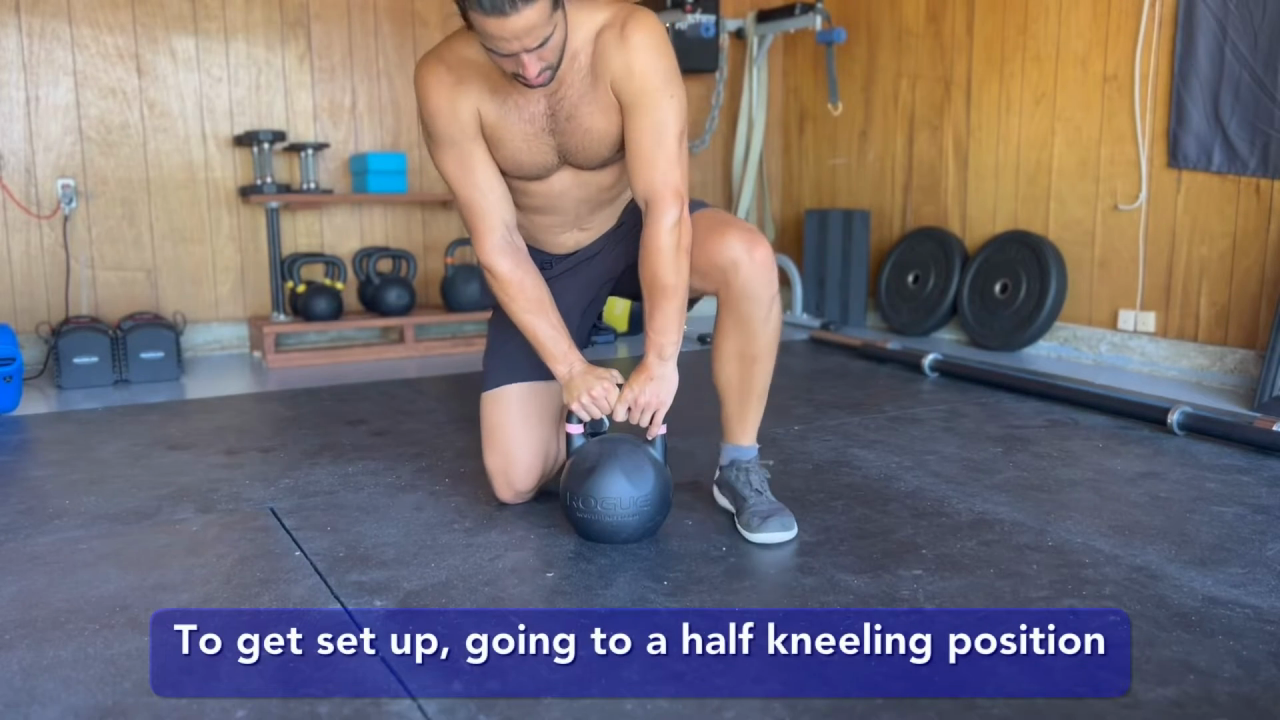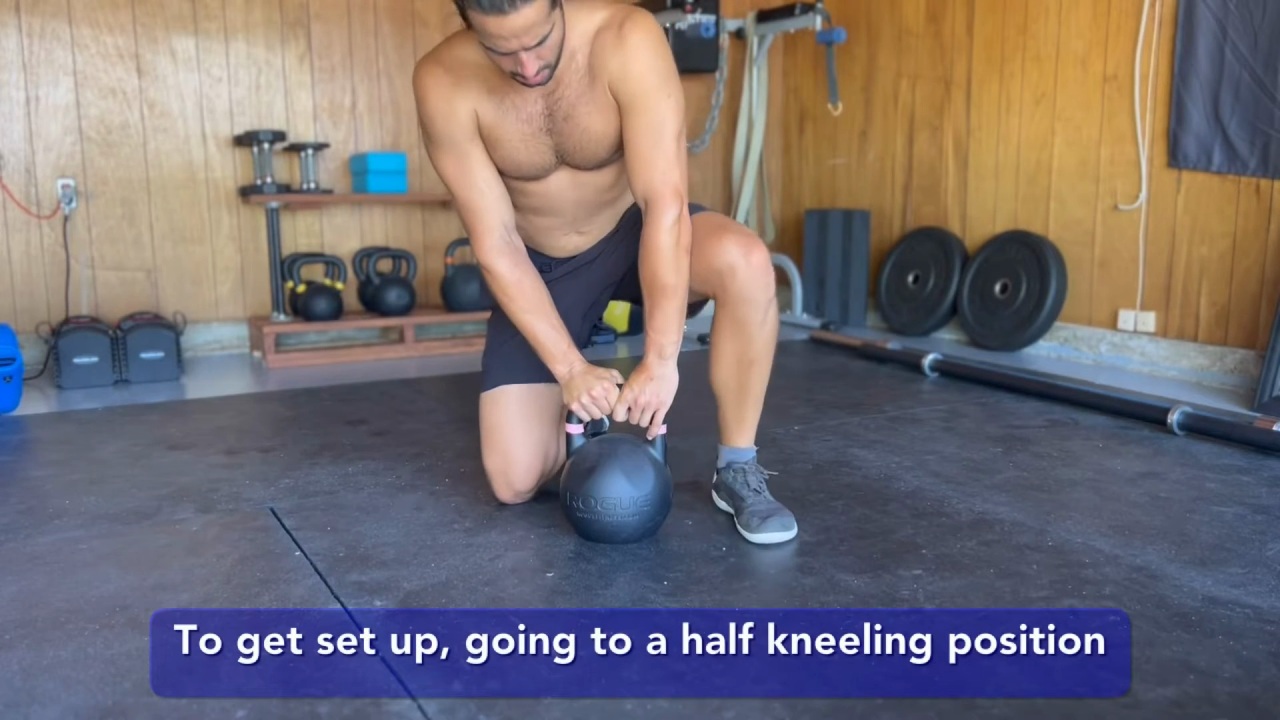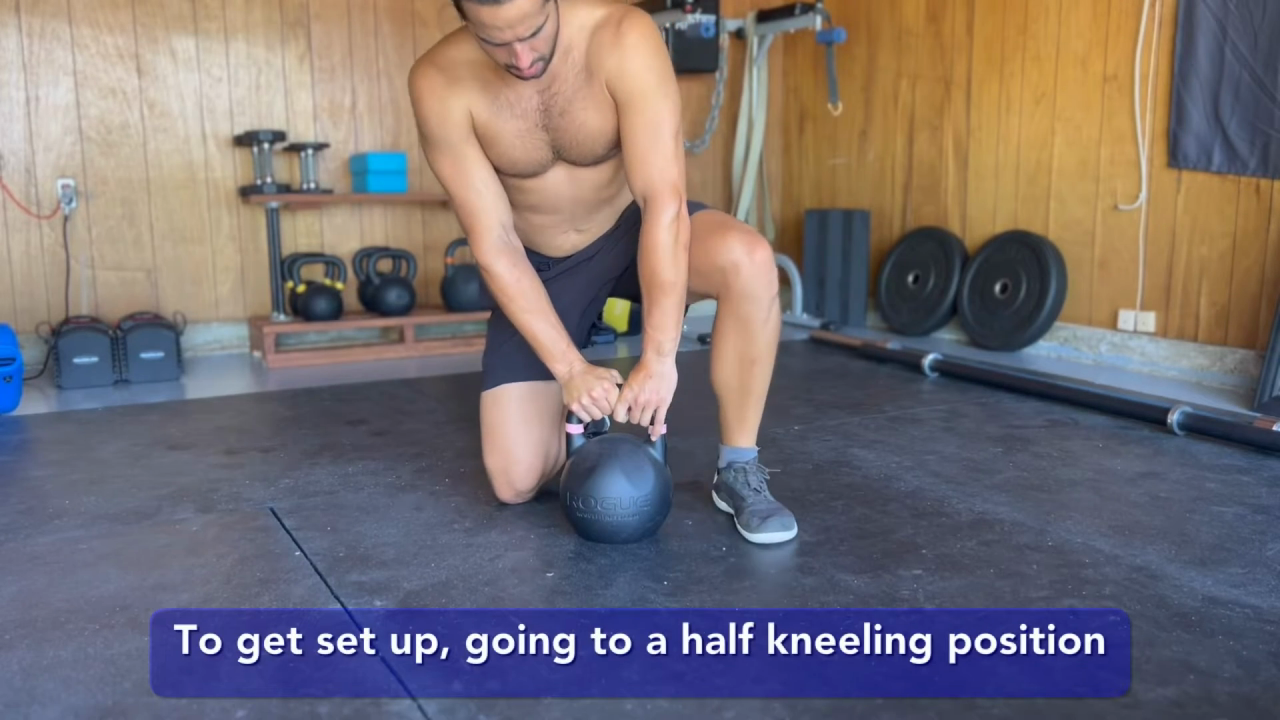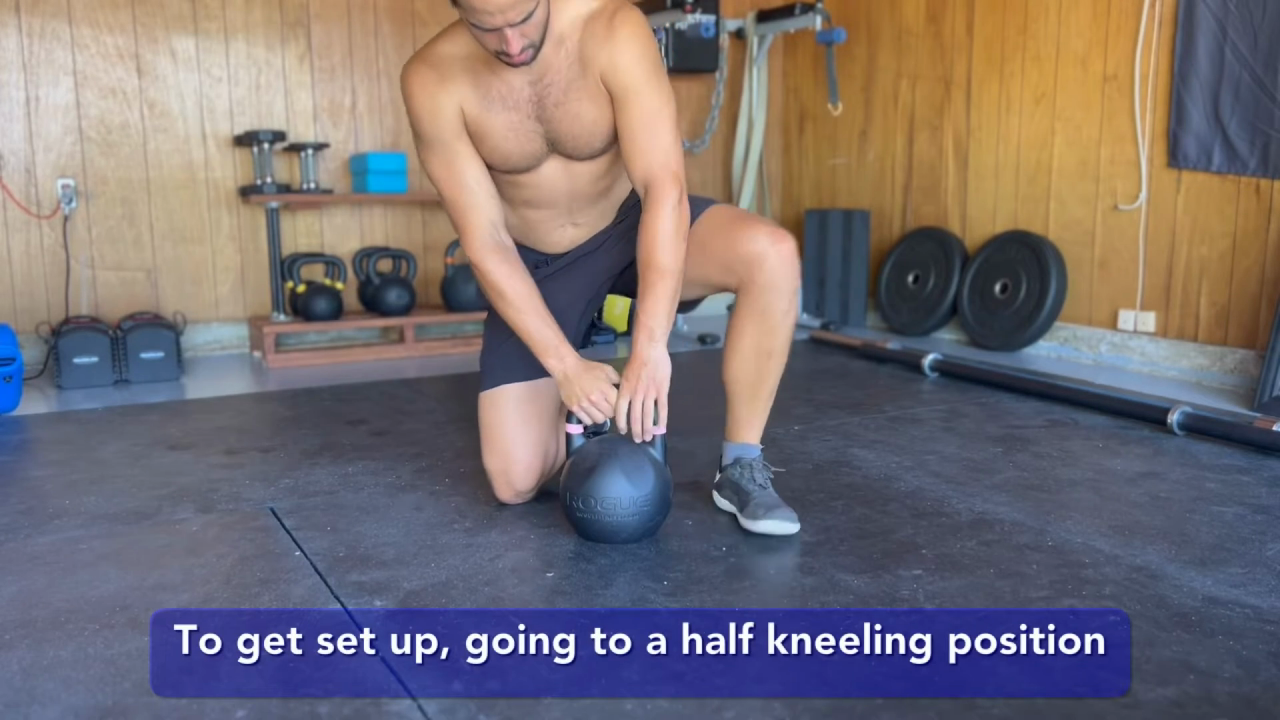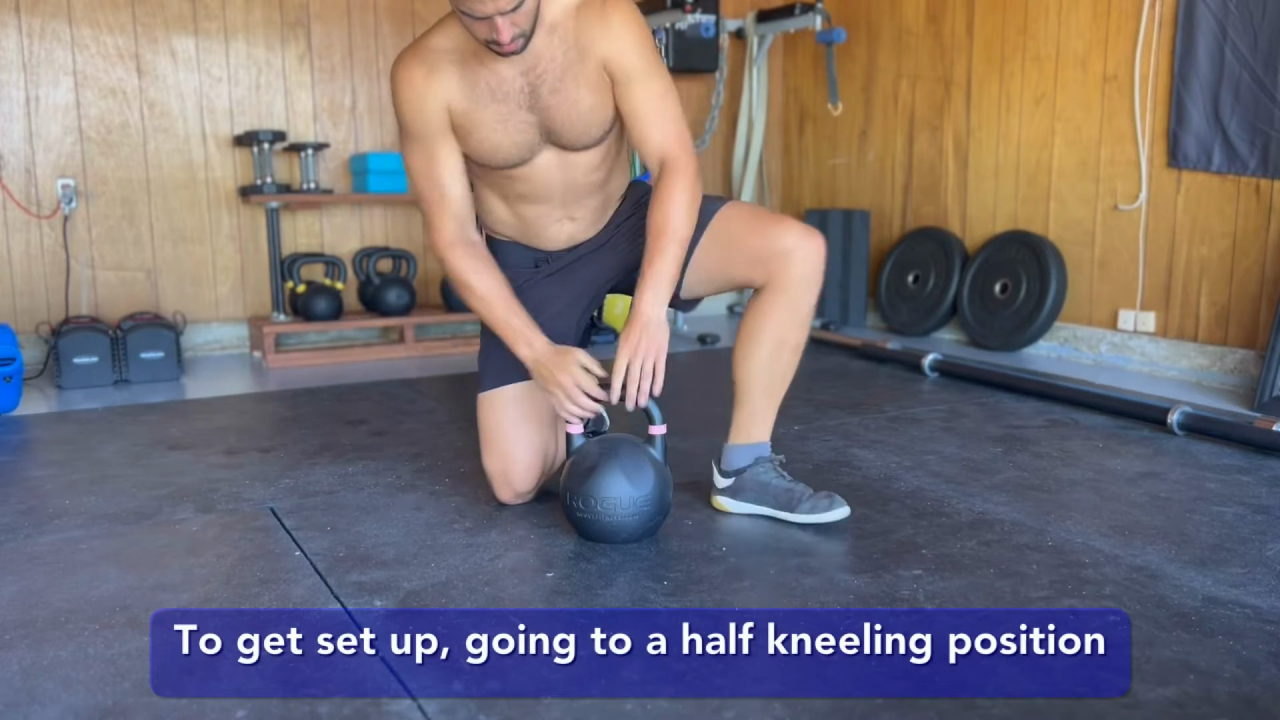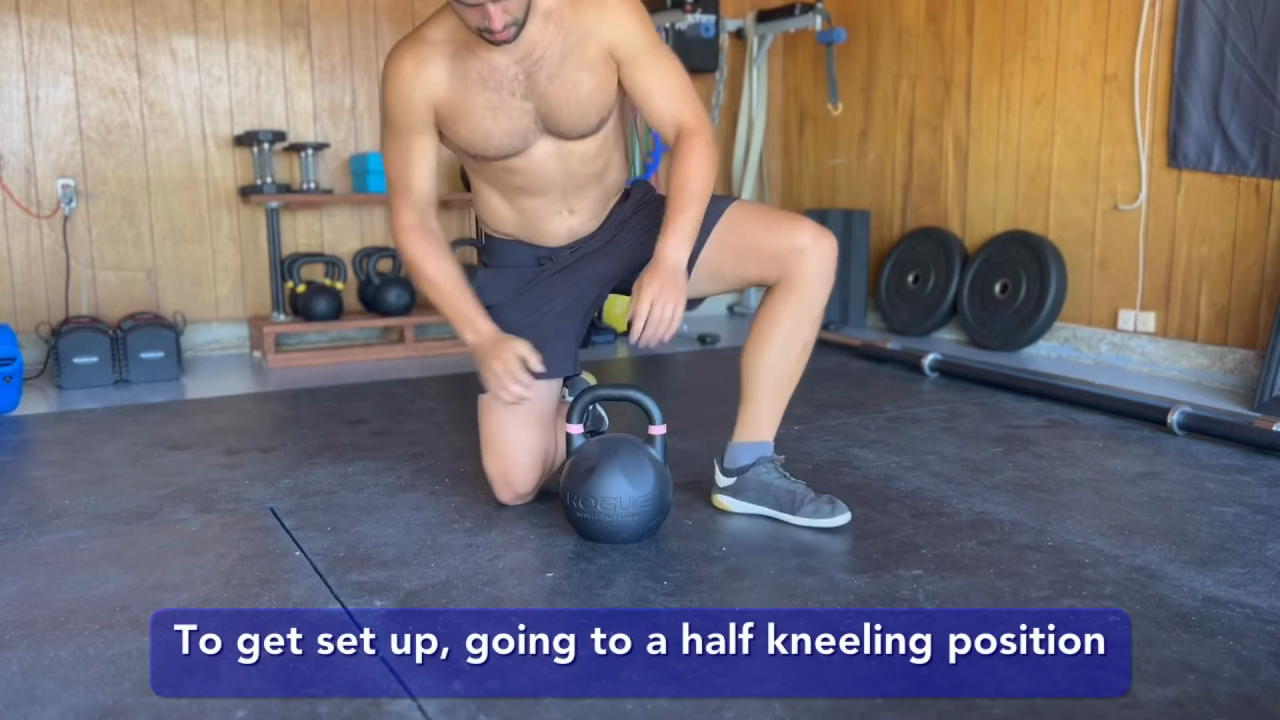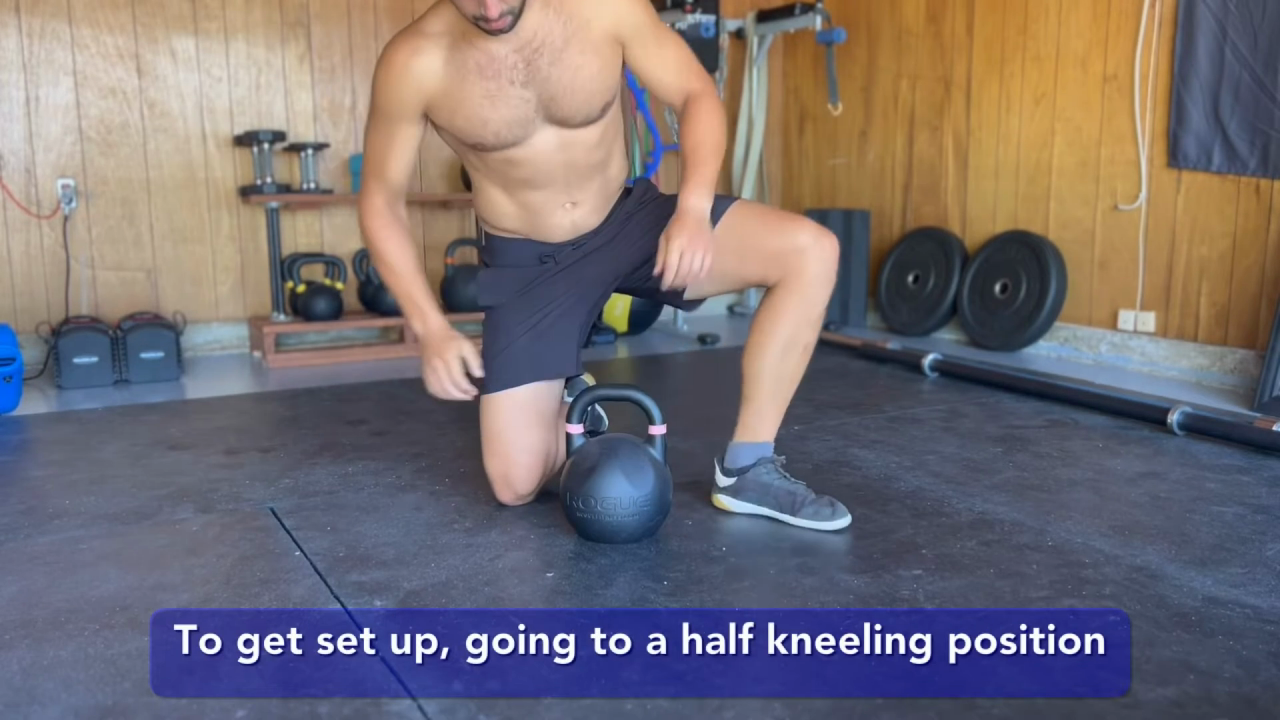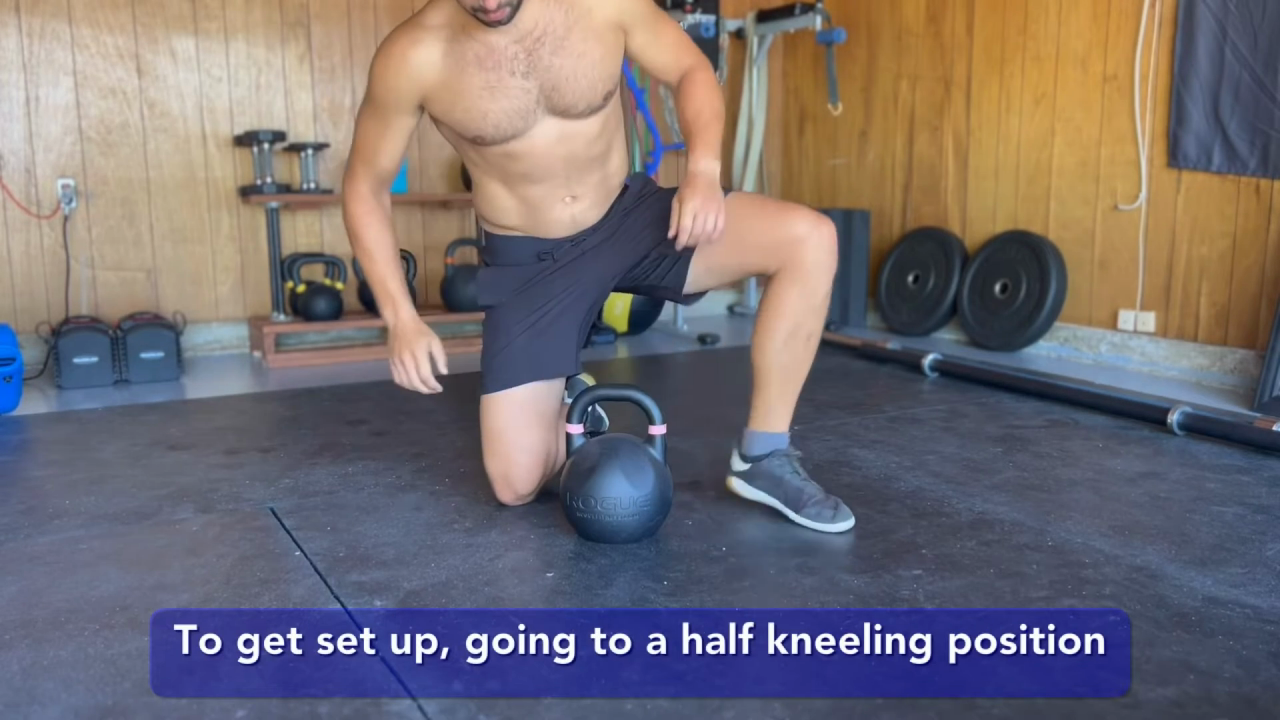
dt=0.1s
person 1, frame 1
right shoulder: (445, 81)
left elbow: (666, 206)
right elbow: (497, 244)
left wrist: (660, 360)
right wrist: (569, 368)
left hip: (636, 229)
right hip: (539, 264)
left knee: (746, 257)
right knee: (516, 483)
left ankle: (740, 466)
right ankle: (589, 416)
person 1, frame 2
right shoulder: (444, 83)
left elbow: (666, 205)
right elbow: (496, 245)
left wrist: (660, 359)
right wrist: (569, 369)
left hip: (637, 232)
right hip: (539, 266)
left knee: (744, 262)
right knee: (515, 483)
left ankle: (738, 468)
right ankle: (584, 412)
person 1, frame 3
right shoulder: (441, 82)
left elbow: (664, 200)
right elbow: (494, 243)
left wrist: (659, 360)
right wrist: (570, 367)
left hip: (633, 229)
right hip: (537, 267)
left knee: (746, 259)
right knee: (516, 481)
left ankle: (738, 468)
right ankle: (578, 408)
person 1, frame 4
right shoulder: (433, 79)
left elbow: (663, 188)
right elbow: (484, 242)
left wrist: (650, 346)
right wrist: (564, 366)
left hip: (631, 225)
right hip: (533, 265)
left knee: (770, 252)
right knee: (515, 483)
left ankle: (742, 465)
right ankle: (583, 409)
person 1, frame 5
right shoulder: (423, 75)
left elbow: (675, 163)
right elbow: (453, 235)
left wrist: (647, 316)
right wrist: (538, 352)
left hip: (625, 225)
right hip: (527, 265)
left knee: (797, 250)
right knee: (516, 484)
left ankle: (742, 467)
right ankle: (577, 402)
person 1, frame 6
right shoulder: (416, 67)
left elbow: (692, 132)
right elbow: (413, 221)
left wrist: (669, 260)
right wrist: (482, 340)
left hip: (627, 224)
right hip: (526, 267)
left knee: (810, 250)
right knee: (515, 485)
left ankle: (744, 466)
right ankle: (568, 402)
person 1, frame 7
right shoulder: (415, 62)
left elbow: (699, 96)
right elbow: (381, 200)
left wrist: (696, 206)
right wrist: (431, 329)
left hip: (630, 219)
right hip: (529, 264)
left knee: (811, 250)
right knee: (516, 485)
left ankle: (746, 466)
right ankle: (567, 402)
person 1, frame 8
right shoulder: (413, 55)
left elbow: (692, 71)
right elbow: (364, 187)
left wrist: (704, 168)
right wrist: (402, 319)
left hip: (629, 216)
right hip: (528, 262)
left knee: (810, 237)
right knee: (516, 485)
left ankle: (763, 456)
right ankle: (566, 402)
